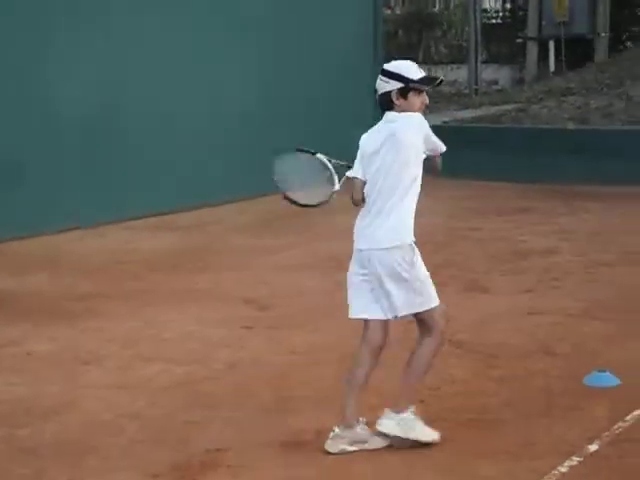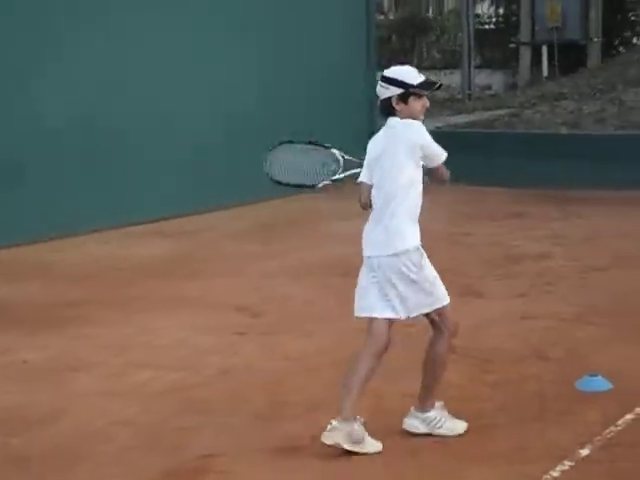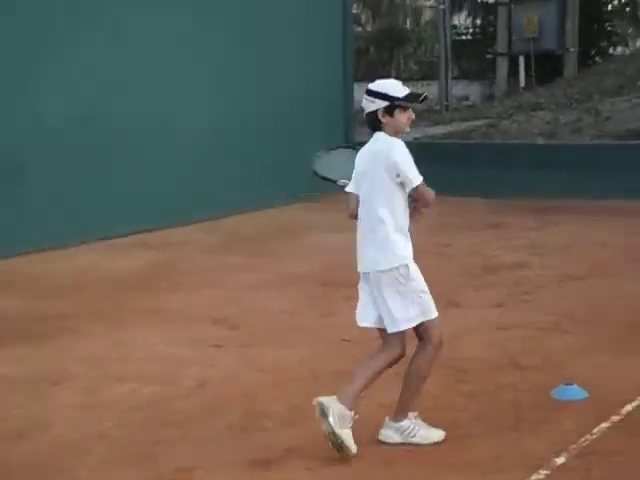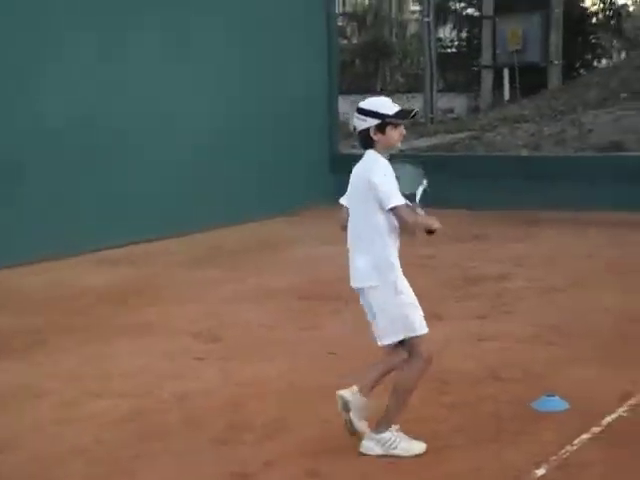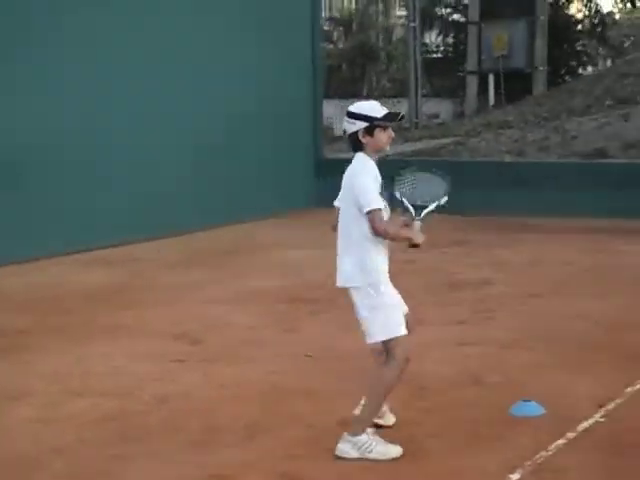
dt=0.1s
person 1, frame 1
left shoulder: (369, 137)
right shoulder: (413, 124)
left elbow: (356, 195)
right elbow: (436, 159)
left hip: (365, 245)
right hip: (393, 245)
left knee: (373, 340)
right knee: (433, 329)
left ankle: (347, 428)
right ankle: (399, 414)
person 1, frame 2
left shoulder: (376, 142)
right shoulder: (411, 131)
left elbow: (366, 200)
right elbow: (441, 171)
left hip: (375, 249)
right hip: (401, 248)
left knee: (377, 341)
right knee: (445, 326)
left ankle: (345, 424)
right ankle: (425, 411)
person 1, frame 3
left shoulder: (365, 154)
right shoulder: (393, 147)
left elbow: (353, 210)
right elbow: (425, 198)
right wrist: (411, 204)
left hip: (371, 261)
right hip: (393, 261)
left knee: (392, 347)
right knee: (432, 339)
left ankle: (340, 406)
right ankle: (400, 421)
person 1, frame 4
left shoulder: (362, 168)
right shoulder: (379, 169)
left elbow: (346, 221)
right elbow: (406, 219)
right wrist: (428, 223)
left hip: (370, 272)
right hip: (382, 275)
left knee: (402, 351)
right knee: (420, 356)
left ankle: (356, 395)
right ankle: (381, 433)
person 1, frame 5
left shoulder: (356, 170)
right shoulder: (365, 171)
left elbow: (340, 222)
right elbow: (378, 227)
left wrist: (391, 223)
right wrist: (410, 234)
left hip: (361, 272)
right hip: (368, 275)
left knee: (394, 345)
right knee: (398, 356)
left ankle: (375, 405)
right ankle: (356, 436)
